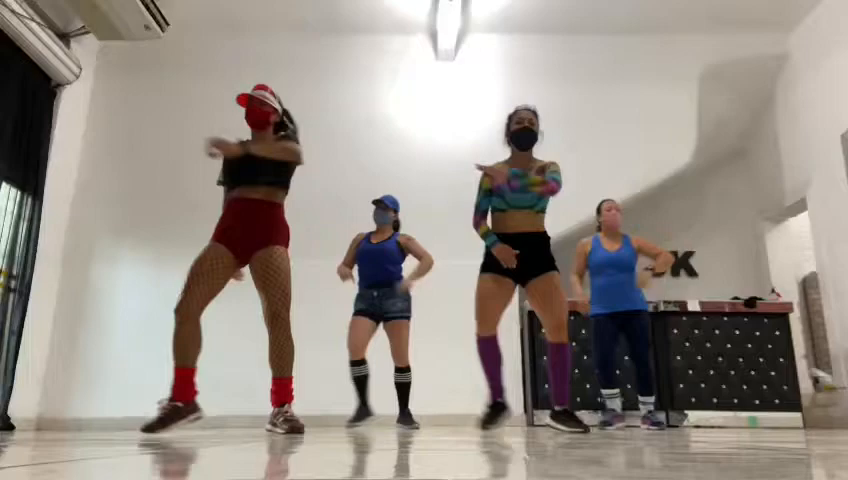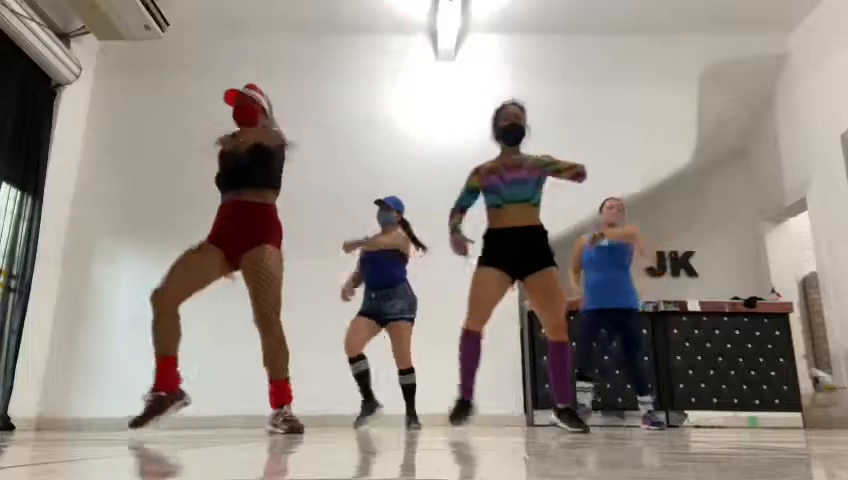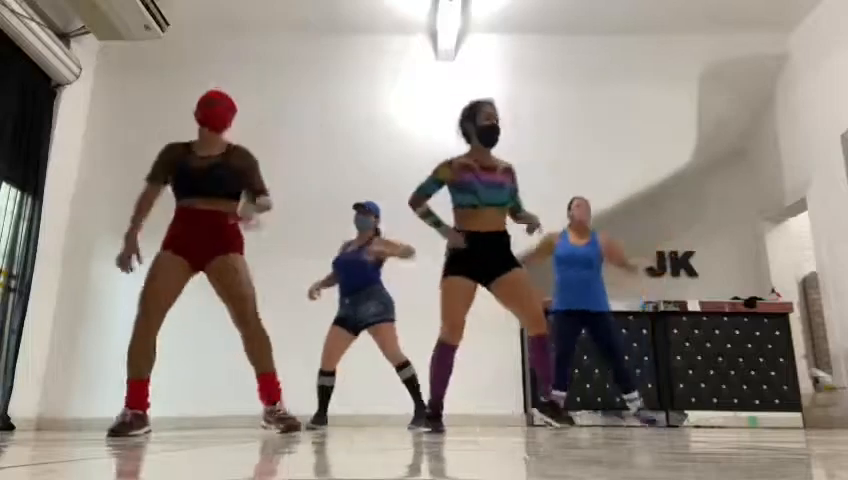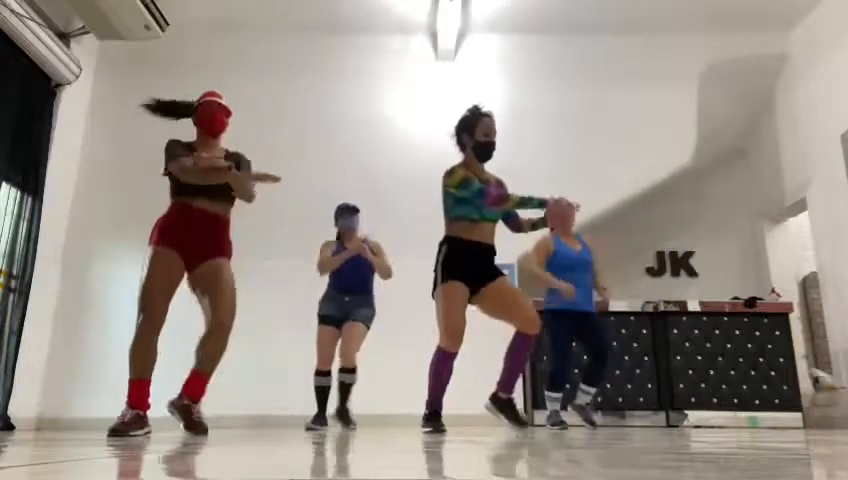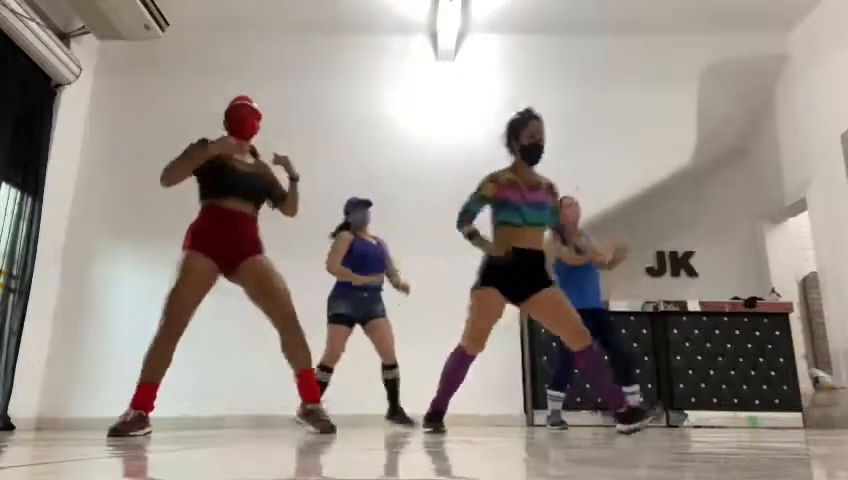
dt=0.3s
person 1, frame 1
left shoulder: (285, 143)
right shoulder: (233, 152)
left elbow: (295, 154)
left wrist: (238, 147)
left hip: (268, 231)
right hip: (228, 231)
left knee: (278, 318)
right knee: (186, 307)
left ankle: (282, 408)
right ankle: (183, 399)
person 1, frame 2
left shoulder: (270, 144)
right shoulder: (226, 154)
left elbow: (274, 134)
left wrist: (238, 136)
left hip: (261, 232)
right hip: (222, 233)
left knee: (268, 319)
right knee: (163, 295)
left ankle: (281, 408)
right ankle: (167, 389)
person 1, frame 3
left shoulder: (240, 157)
right shoulder: (174, 153)
left elbow: (265, 200)
right elbow: (148, 195)
left wrist: (247, 208)
right wrist: (131, 236)
left hip: (223, 241)
right hip: (180, 241)
left knee: (249, 319)
right knee: (146, 318)
left ankle: (273, 404)
right ankle: (135, 410)
person 1, frame 4
left shoulder: (238, 161)
right shoulder: (177, 148)
left elbow: (247, 194)
right elbow: (184, 172)
left wrist: (229, 173)
right wrist: (227, 175)
left hip: (214, 243)
right hip: (174, 234)
left knee: (222, 321)
right knee: (150, 317)
left ankle: (188, 400)
right ankle: (136, 409)
person 1, frame 5
left shoulder: (263, 167)
right shoulder: (210, 150)
left elbow: (291, 209)
right elbow: (168, 178)
left wrist: (294, 178)
right wrist: (205, 151)
left hip: (247, 245)
right hip: (208, 238)
left knee: (286, 315)
right knee: (173, 321)
left ankle: (311, 404)
right ankle: (139, 410)
person 2, frame 1
left shoulder: (548, 168)
right shoulder: (492, 173)
left elbow: (551, 188)
right elbow: (478, 217)
left wrist: (512, 172)
right wrist: (493, 244)
left hip: (537, 250)
right hip: (501, 252)
left knee: (558, 326)
right knee: (485, 328)
left ankle: (560, 409)
right ankle: (497, 401)
person 2, frame 2
left shoulder: (539, 164)
right shoulder: (482, 171)
left elbow: (579, 173)
right elbow: (459, 209)
left wrist: (558, 167)
right wrist: (456, 233)
left hip: (534, 245)
right hip: (497, 246)
left knee: (557, 323)
right knee: (474, 319)
left ankle: (564, 407)
right ankle: (465, 398)
person 2, frame 3
left shoulder: (506, 171)
right shoulder: (453, 167)
left elbow: (516, 211)
right elbow: (416, 200)
left wrist: (528, 219)
right wrist: (443, 228)
left hip: (500, 251)
right hip: (466, 252)
left knee: (537, 319)
right knee: (452, 331)
left ankle: (546, 400)
right ankle: (434, 410)
person 2, frame 4
left shoulder: (496, 182)
right shoulder: (456, 175)
left elbow: (516, 224)
right elbow: (492, 202)
left wrist: (546, 220)
right wrist: (543, 202)
left hip: (485, 264)
right hip: (455, 259)
left knee: (531, 322)
right knee: (452, 339)
left ankle: (503, 396)
right ankle: (433, 412)
person 2, frame 5
left shoulder: (548, 188)
right shoulder: (497, 182)
left elbow: (562, 231)
right elbow: (464, 220)
right wrist: (486, 244)
left hip: (535, 271)
right hip: (498, 270)
left knee: (578, 335)
right knee: (473, 341)
left ankle: (621, 410)
right ankle: (437, 410)
person 3, frame 1
left shoulder: (634, 242)
right shoulder: (587, 245)
left elbow: (667, 258)
right elbow: (576, 275)
left wrist: (651, 271)
right wrist: (579, 293)
left hip: (634, 310)
right hip: (603, 313)
left knee: (642, 359)
right knee: (603, 359)
left ankle: (648, 411)
right ankle: (614, 410)
person 3, frame 2
left shoulder: (628, 234)
right shoulder: (584, 241)
left elbow: (631, 235)
right elbow: (573, 270)
left wrist: (602, 235)
right wrist: (574, 288)
left hip: (625, 308)
right hip: (593, 308)
left knee: (633, 360)
right knee: (582, 352)
left ankle: (647, 411)
right ankle: (583, 405)
person 3, frame 3
left shoulder: (601, 241)
right shoulder: (555, 239)
left elbow: (622, 263)
right elbow: (532, 256)
left wrist: (631, 267)
left hip: (597, 309)
right hip: (564, 310)
left knee: (616, 357)
right knee: (562, 359)
left ankle: (637, 407)
person 3, frame 4
left shoulder: (585, 244)
right shoulder: (548, 242)
right elbow: (530, 265)
left wrist: (601, 289)
right wrist: (557, 283)
left hip: (586, 311)
right hip: (558, 311)
left knee: (602, 354)
right knee: (561, 360)
left ankle: (581, 402)
right ankle: (553, 411)
person 3, frame 5
left shoulder: (586, 237)
right shoulder: (556, 240)
left elbow: (606, 265)
right elbow: (571, 258)
left wrist: (617, 257)
right wrist: (596, 254)
left hip: (595, 308)
left knee: (620, 353)
right knee: (568, 360)
left ankle: (634, 403)
right ankle: (554, 410)
person 4, frame 1
left shoulder: (402, 239)
right shoulder: (361, 239)
left elbow: (428, 260)
right elbow: (344, 264)
left wrist: (410, 279)
right wrist: (344, 271)
left hip: (395, 298)
right hip: (366, 299)
left knee: (400, 356)
right knee: (355, 348)
left ankle: (404, 412)
right ankle: (363, 405)
person 4, frame 2
left shoulder: (400, 237)
right shoulder: (368, 241)
left elbow: (378, 244)
right elbow: (359, 274)
left wrist: (354, 244)
right wrist: (348, 285)
left hip: (398, 299)
right hip: (371, 302)
left knee: (402, 357)
right knee: (351, 346)
left ankle: (411, 412)
right ankle: (369, 401)
person 4, frame 3
left shoulder: (378, 243)
right shoulder: (345, 248)
left elbow: (408, 250)
right elbow: (335, 276)
left wrist: (378, 254)
right wrist: (318, 285)
left hip: (373, 303)
right hip: (347, 308)
left knee: (393, 354)
right knee: (327, 359)
left ankle: (419, 406)
right ankle: (321, 413)
person 4, frame 4
left shoulder: (371, 245)
right shoulder: (330, 246)
left elbow: (387, 273)
right elbow: (322, 267)
left wrist: (370, 257)
right wrist: (350, 253)
left hip: (361, 306)
right hip: (332, 304)
left knee: (348, 353)
right knee: (323, 359)
left ankle: (343, 407)
right ankle: (320, 413)
person 4, frame 5
left shoulder: (381, 244)
right shoulder: (345, 237)
left elbow: (391, 273)
right elbow: (332, 266)
left wrist: (400, 284)
right wrist: (361, 279)
left hip: (373, 301)
right hip: (346, 300)
left knee: (389, 352)
right knee: (332, 354)
left ankle: (395, 409)
